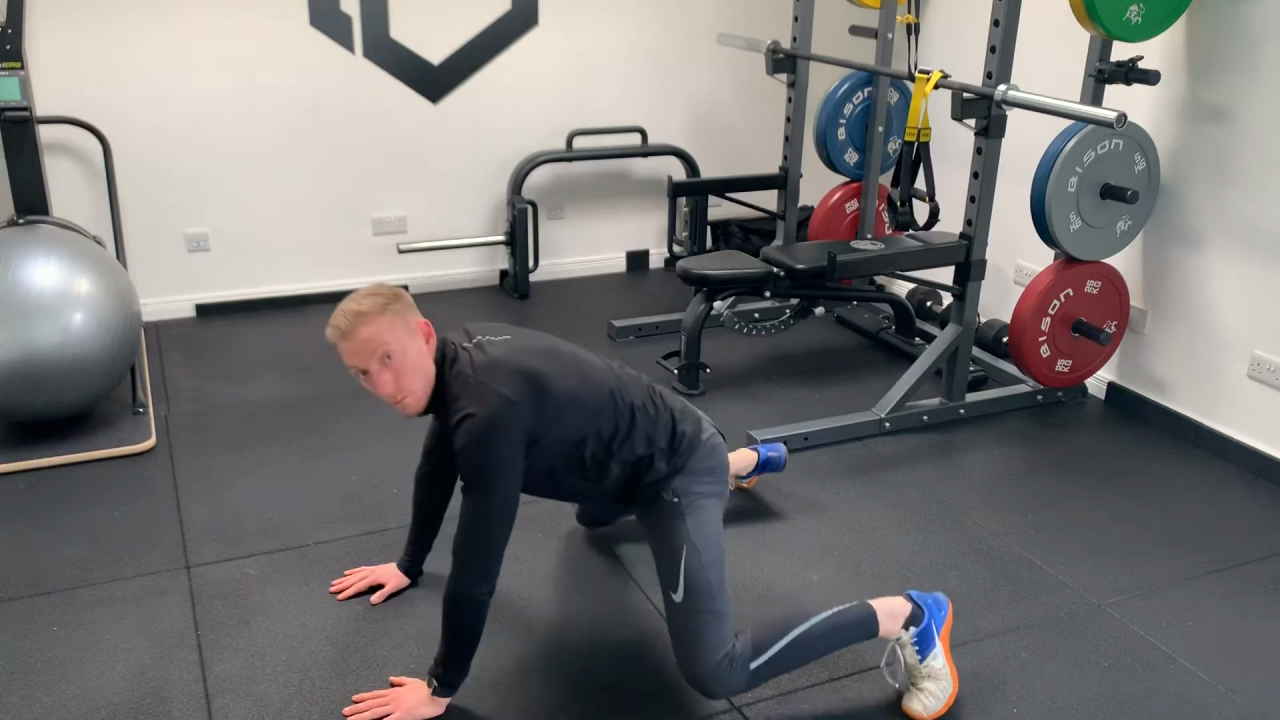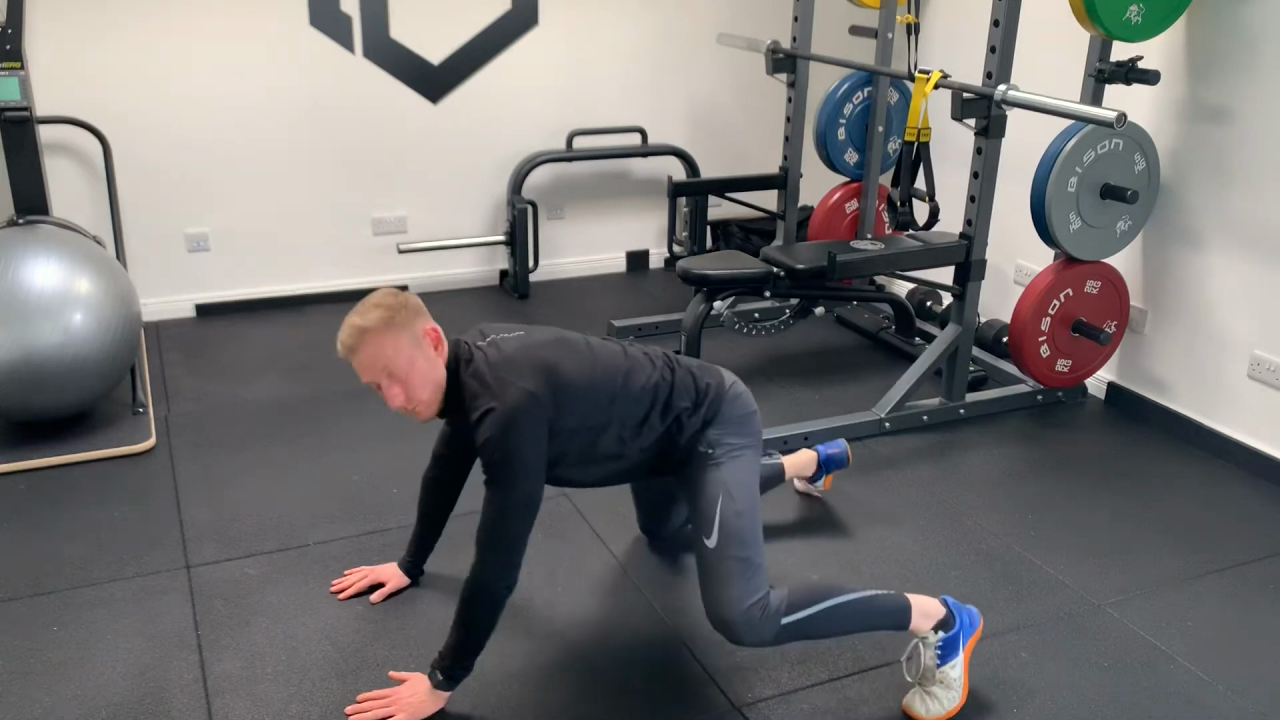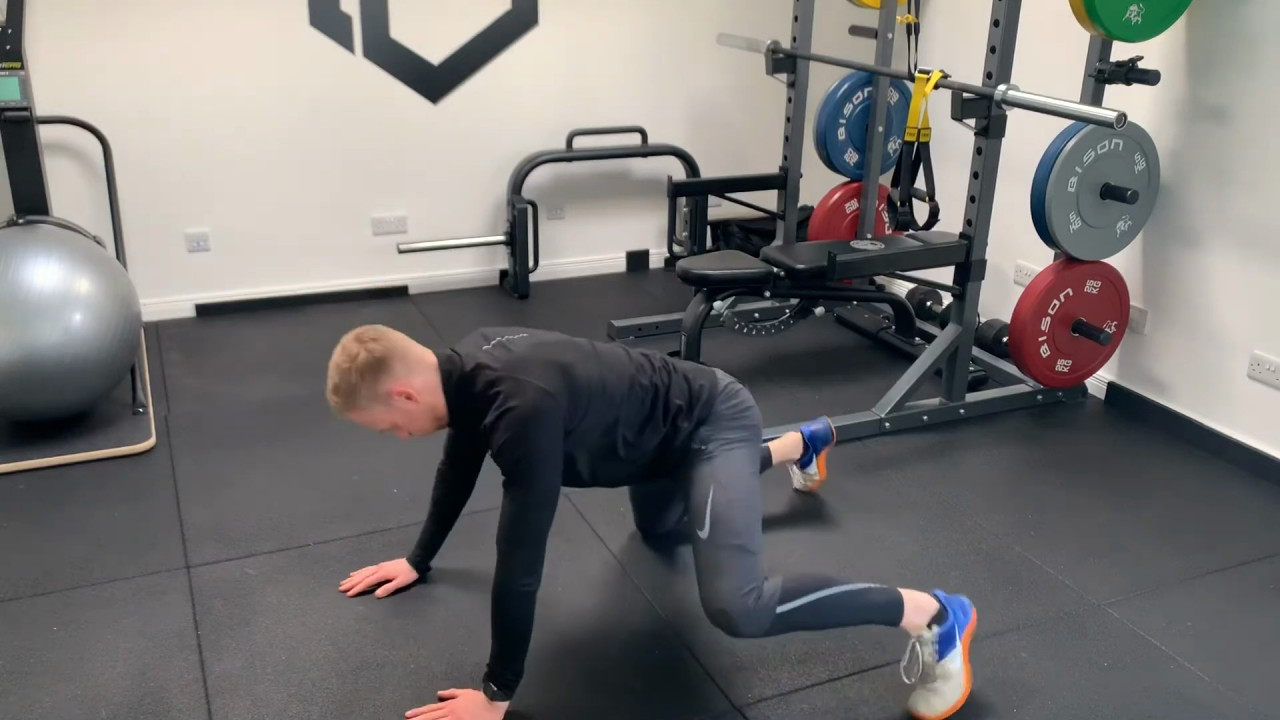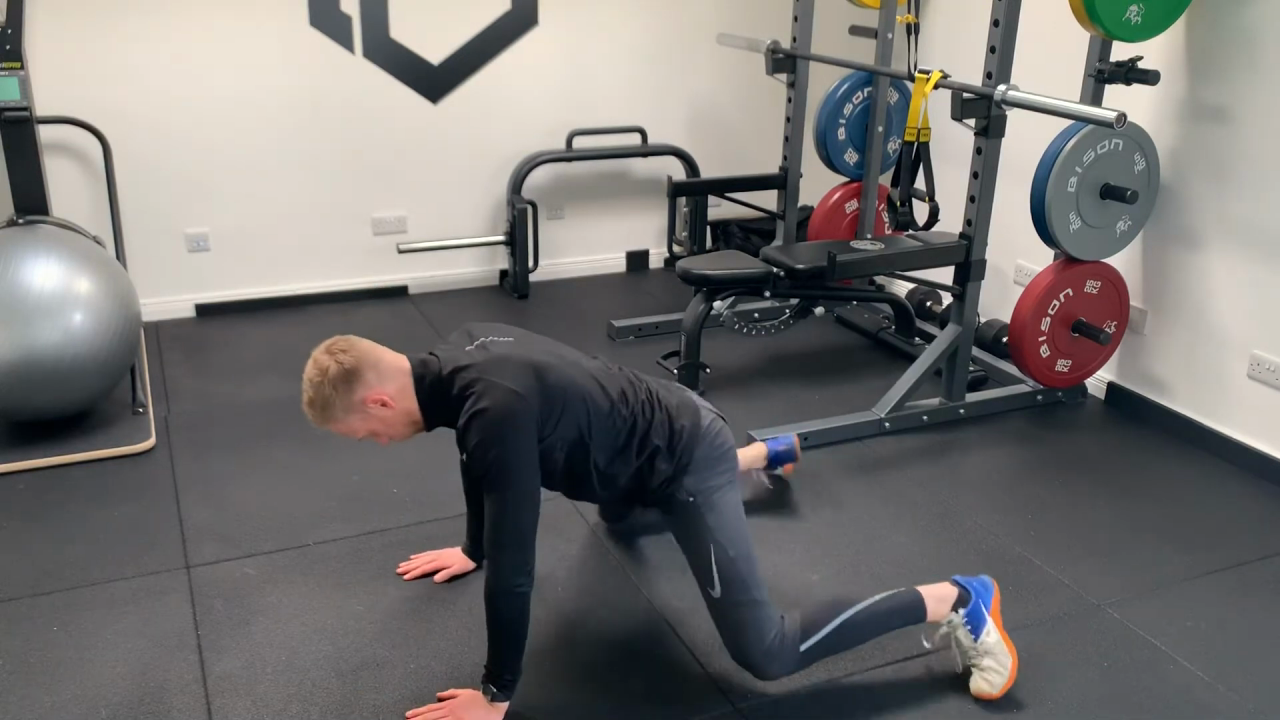
dt=0.4s
person 1, frame 1
left shoulder: (488, 407)
right shoulder: (457, 357)
left elbow: (478, 563)
right elbow: (437, 469)
right wrist: (407, 565)
left hip: (677, 468)
right hip: (639, 448)
right knee: (595, 518)
left ankle: (908, 616)
right ankle: (747, 461)
person 1, frame 2
left shoulder: (508, 402)
right shoulder: (468, 361)
left elbow: (498, 560)
right elbow: (446, 469)
right wrist: (408, 566)
left hip: (713, 421)
right hip: (667, 416)
left knee: (742, 615)
right knee: (664, 531)
left ankle: (939, 619)
right ankle: (811, 462)
person 1, frame 3
left shoulder: (523, 406)
right shoulder: (466, 366)
left elbow: (521, 561)
right elbow: (459, 464)
right wrist: (416, 561)
left hip: (711, 420)
right hip: (668, 422)
left knee: (736, 604)
right knee: (657, 527)
left ankle: (931, 615)
right ankle: (798, 445)
person 1, frame 4
left shoulder: (495, 408)
right shoulder: (454, 360)
left elbow: (514, 564)
right elbow: (477, 462)
right wrist: (470, 549)
left hip: (685, 459)
right hip: (654, 429)
left knee: (767, 652)
right knee: (617, 514)
left ankle: (956, 601)
right ankle: (761, 455)
